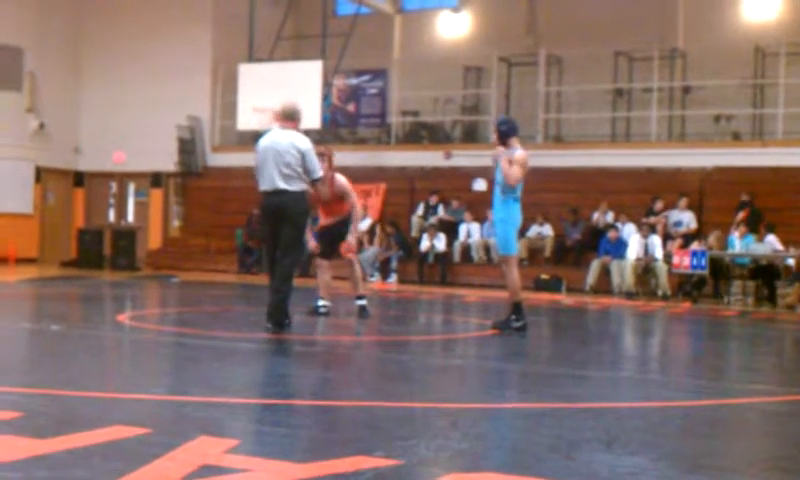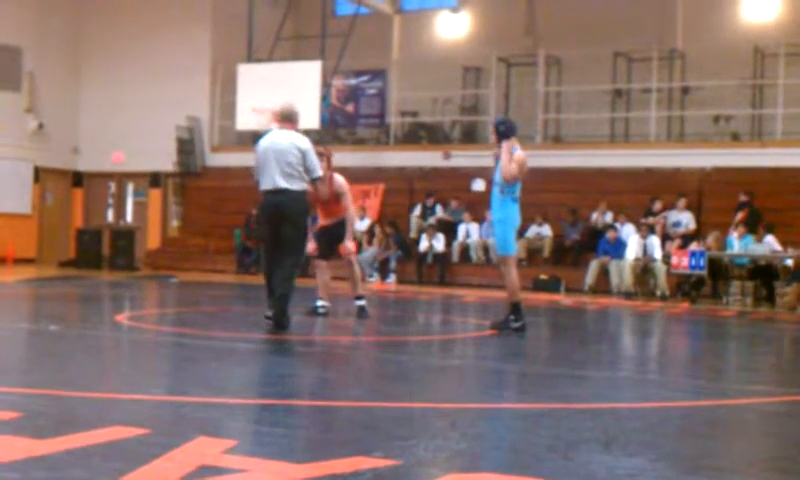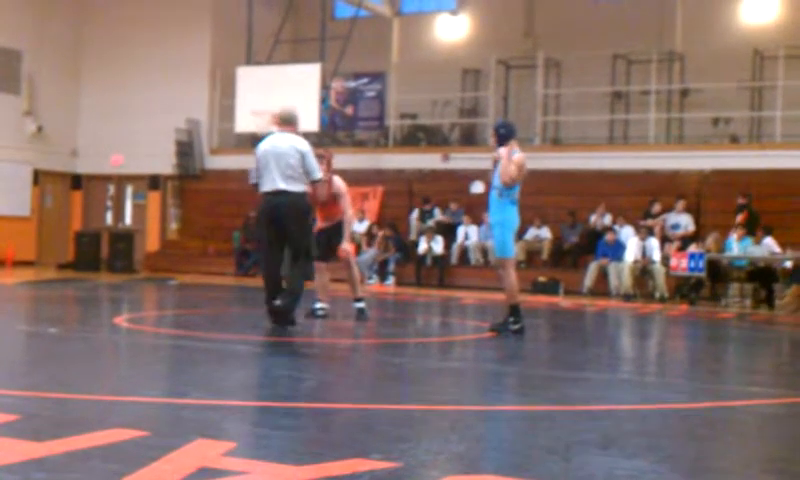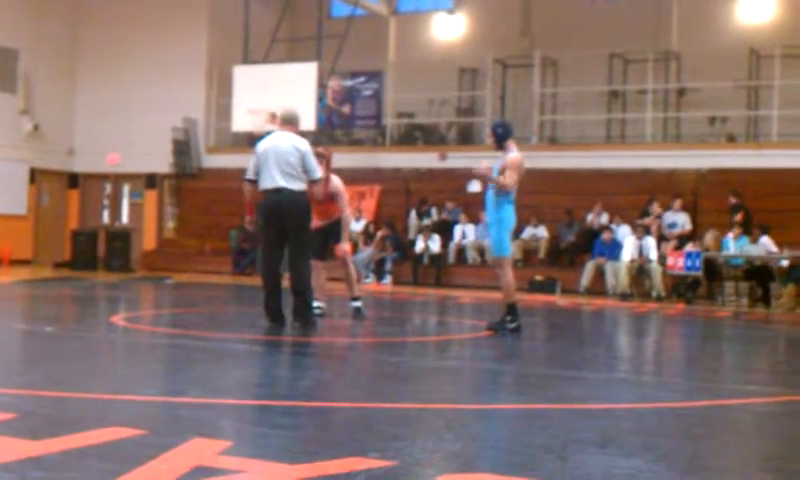
dt=0.2s
person 1, frame 1
left shoulder: (263, 141)
right shoulder: (301, 141)
left elbow: (258, 174)
right elbow: (315, 178)
left hip: (269, 200)
right hip: (294, 200)
left knee: (274, 257)
right knee: (288, 258)
left ankle: (279, 313)
right ankle: (276, 315)
person 1, frame 2
left shoulder: (262, 142)
right shoulder: (301, 141)
left elbow: (257, 177)
right elbow: (315, 177)
left hip: (269, 200)
right hip: (294, 200)
left knee: (272, 257)
right knee: (291, 257)
left ankle: (277, 309)
right ankle: (277, 308)
person 1, frame 3
left shoulder: (262, 146)
right shoulder: (301, 144)
left elbow: (255, 181)
right elbow: (316, 180)
left hip: (269, 202)
right hip: (295, 201)
left knee: (271, 258)
right knee: (301, 255)
left ankle: (277, 315)
right ankle: (288, 300)
person 1, frame 4
left shoulder: (262, 144)
right shoulder: (301, 143)
left elbow: (250, 181)
right elbow: (315, 181)
left wrist: (249, 211)
left hip: (269, 200)
right hip: (295, 200)
left knee: (270, 259)
right knee: (299, 258)
left ankle: (274, 316)
right ankle: (303, 315)
person 2, frame 1
left shoulder: (518, 155)
right shoulder: (509, 154)
left elbow: (512, 181)
left wrist: (501, 159)
right wrist: (500, 160)
left hip: (508, 213)
right hip: (502, 213)
left knee: (509, 263)
right knee: (507, 263)
left ankle: (518, 316)
right ankle: (515, 314)
person 2, frame 2
left shoulder: (517, 155)
right shoulder: (509, 153)
left elbow: (507, 176)
right elbow: (501, 178)
left wrist: (505, 152)
right wrist: (500, 156)
left hip: (506, 214)
right hip: (500, 213)
left knee: (508, 264)
right knee: (505, 264)
left ankle: (516, 316)
right ankle: (513, 314)
person 2, frame 3
left shoulder: (517, 157)
right shoulder: (507, 156)
left elbow: (506, 180)
right elbow: (499, 181)
left wrist: (504, 157)
right wrist: (498, 161)
left hip: (505, 216)
right hip: (499, 216)
left knee: (506, 266)
right knee: (504, 266)
left ankle: (516, 318)
right ankle: (512, 316)
person 2, frame 4
left shoulder: (514, 158)
right shoulder: (506, 157)
left elbow: (508, 186)
left wrist: (490, 176)
right wrist: (488, 175)
left hip: (502, 216)
right hip: (496, 215)
left knee: (503, 265)
right knee: (501, 265)
left ankle: (512, 317)
right ankle: (509, 315)
person 3, frame 1
left shoulder: (340, 181)
left elbow: (356, 206)
left wrist: (353, 234)
right wrist: (310, 238)
left hip: (344, 222)
right hip: (325, 224)
left knee: (351, 257)
right knee: (321, 262)
left ankle: (361, 302)
right ankle: (323, 303)
person 3, frame 2
left shoulder: (338, 182)
left elbow: (350, 210)
left wrist: (349, 238)
right wrist: (310, 240)
left hip: (342, 222)
right hip: (324, 225)
left knee: (350, 258)
right knee: (320, 263)
left ankle: (360, 302)
right ankle: (322, 303)
person 3, frame 3
left shoulder: (337, 184)
left elbow: (348, 212)
left wrist: (346, 240)
left hip: (340, 224)
right hip: (322, 226)
left knee: (348, 260)
right knee: (319, 265)
left ankle: (359, 304)
right ankle: (322, 305)
person 3, frame 4
left shoulder: (335, 183)
left elbow: (345, 211)
left wrist: (344, 241)
left hip: (336, 222)
right hip: (318, 225)
left knee: (345, 259)
right knee: (316, 263)
left ankle: (356, 303)
right ankle: (319, 303)
